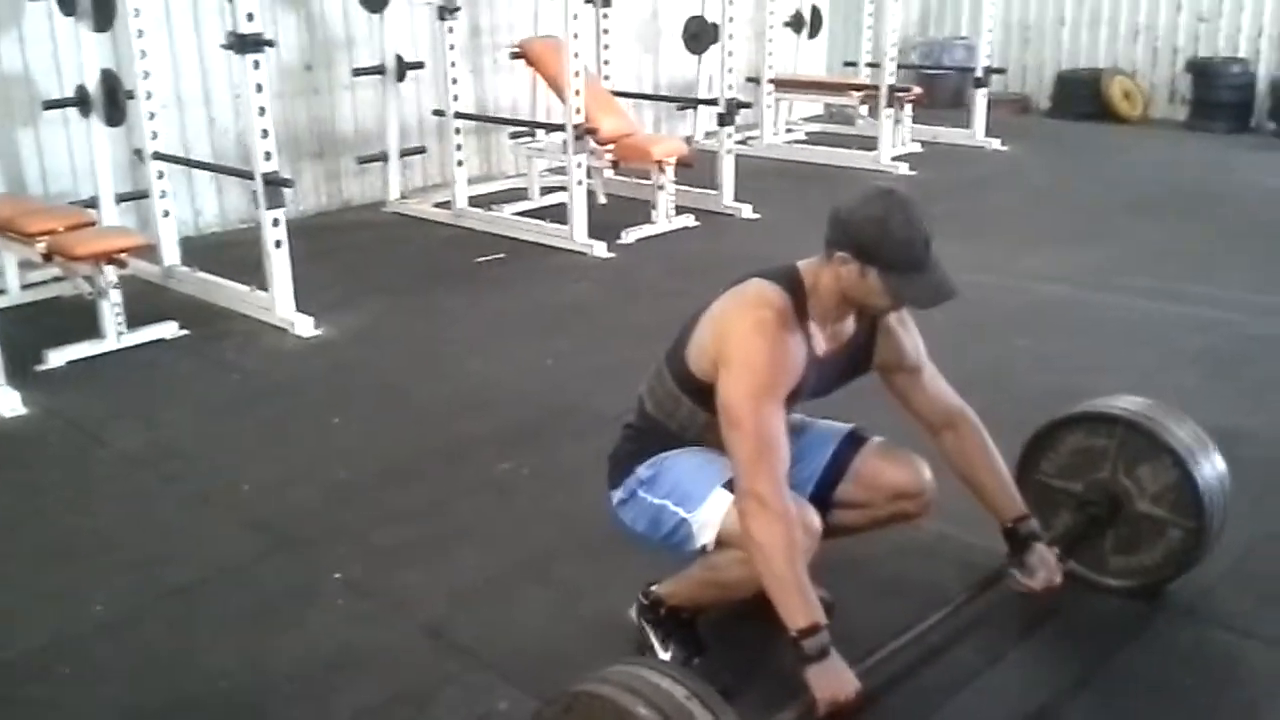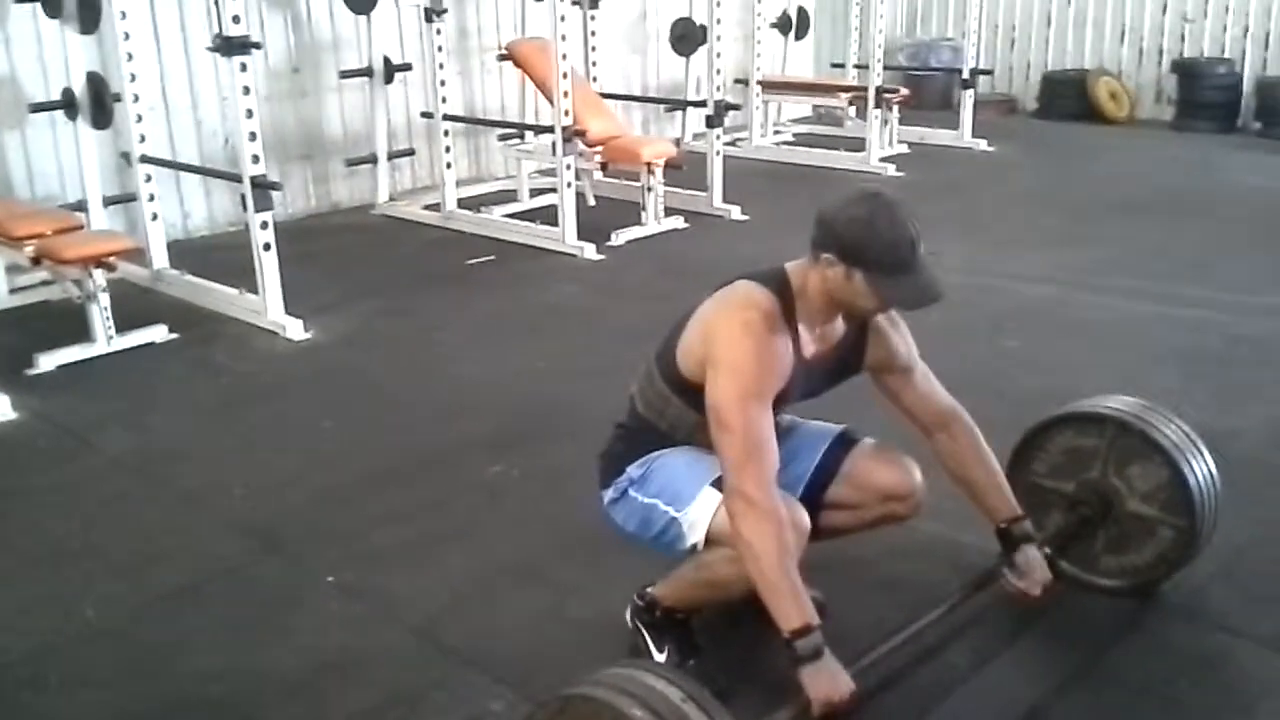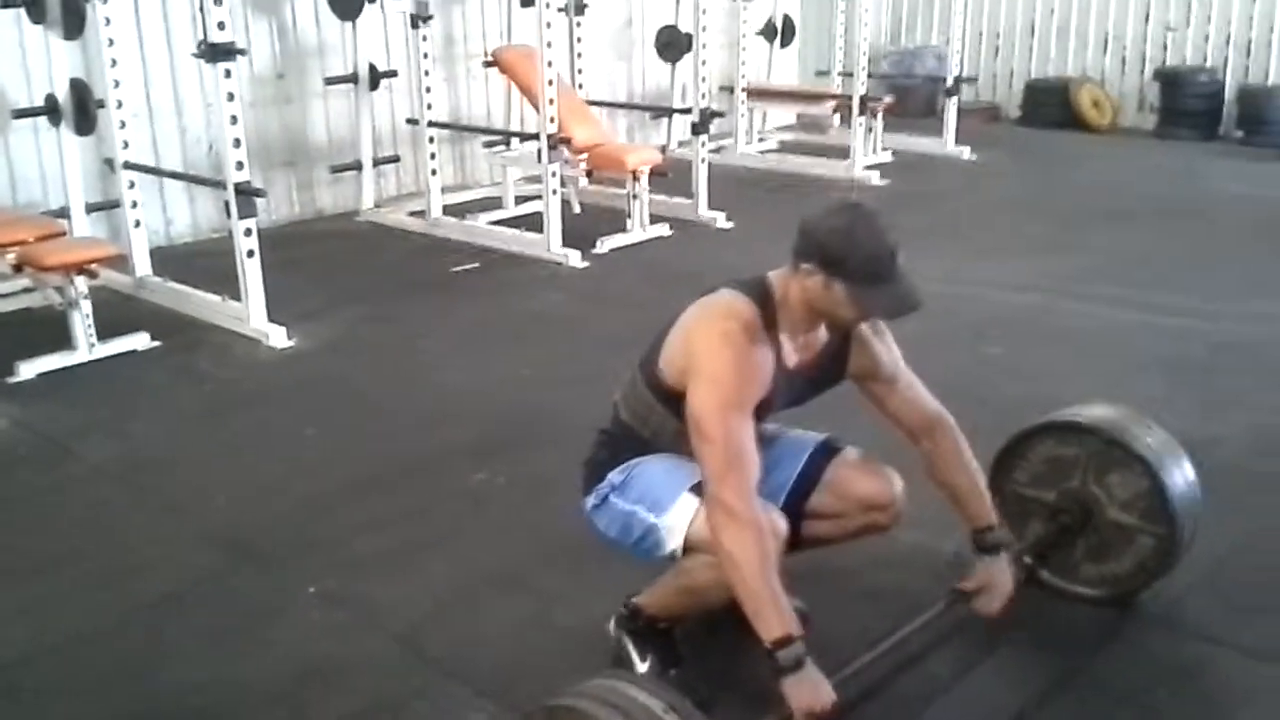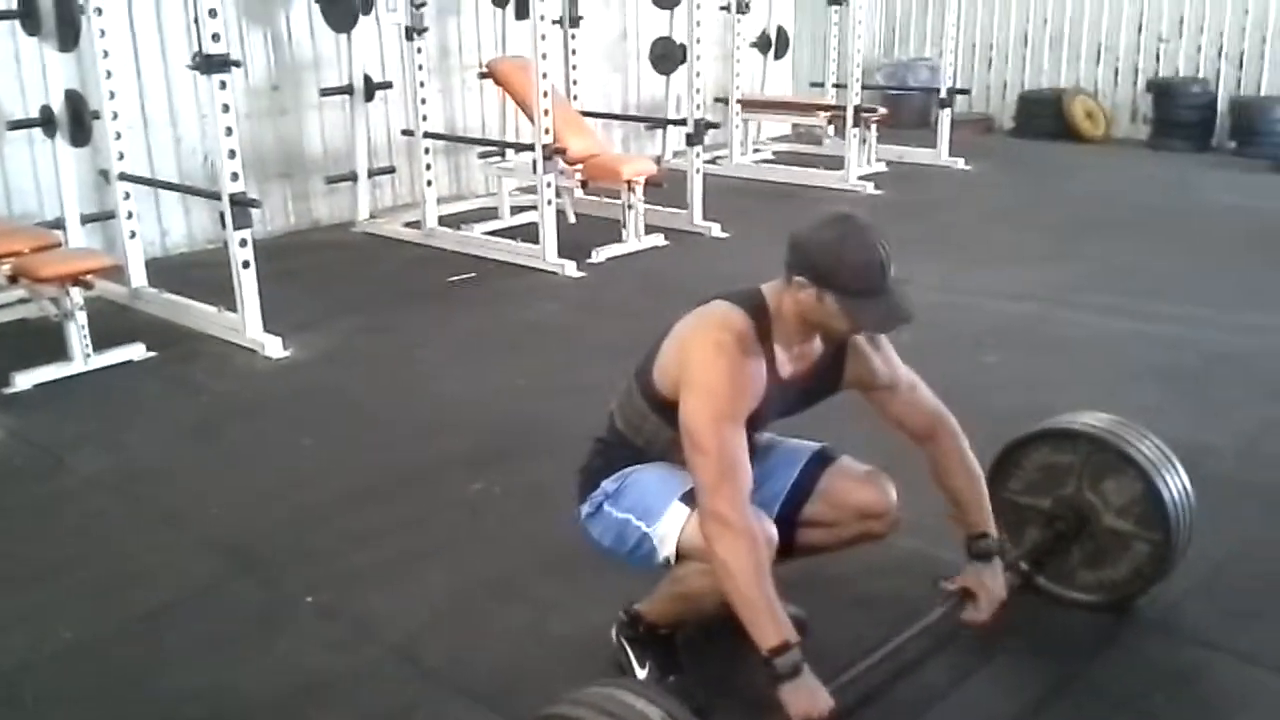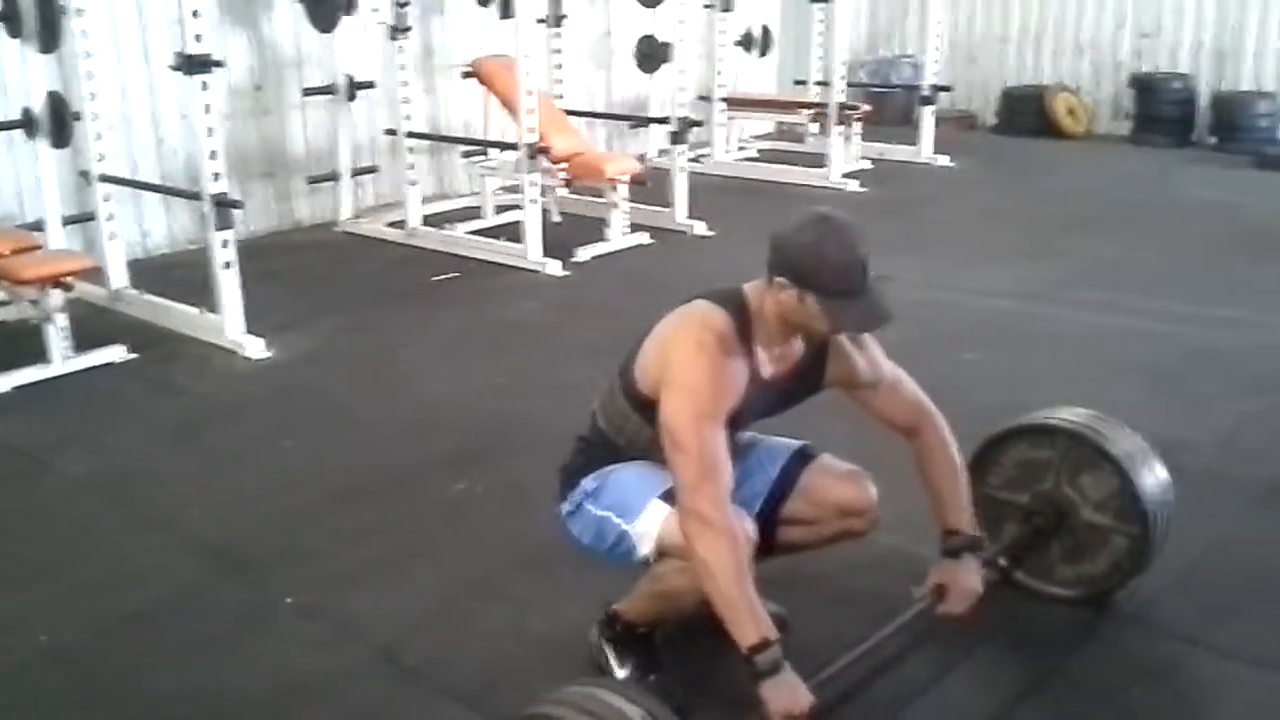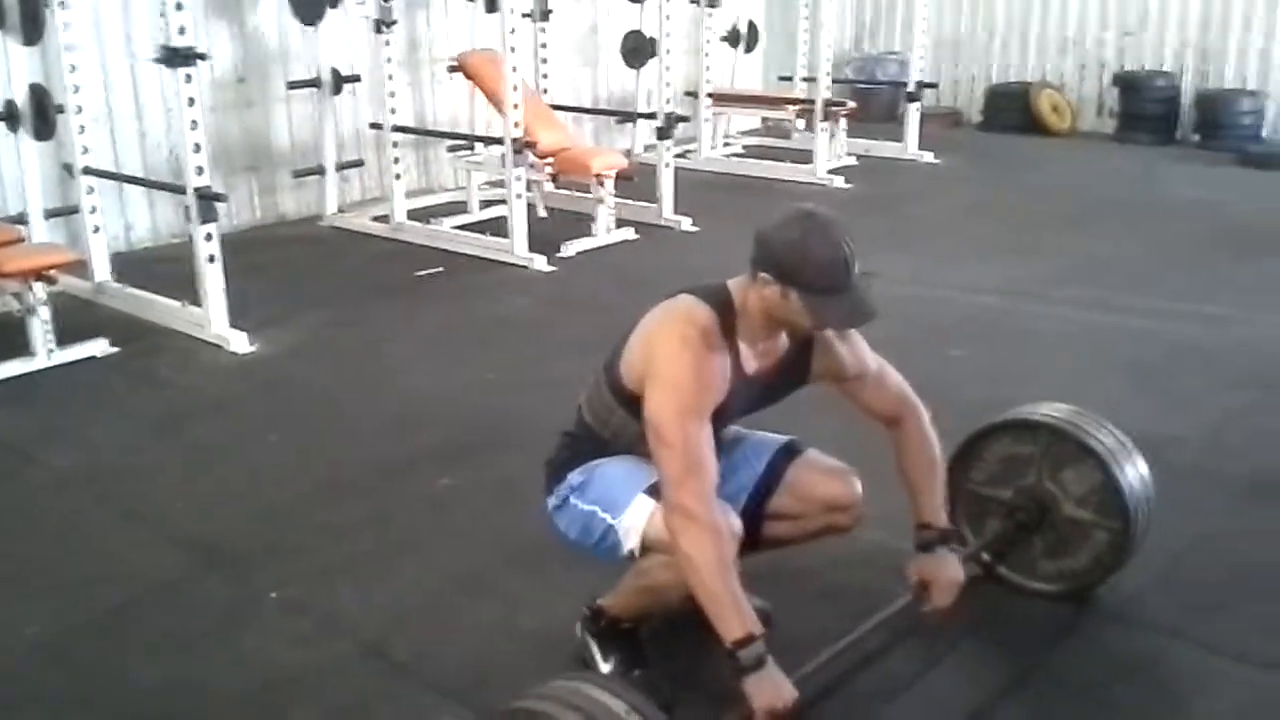
dt=0.1s
person 1, frame 1
left shoulder: (881, 322)
right shoulder: (762, 327)
left elbow: (951, 422)
right elbow: (761, 498)
left wrist: (1024, 534)
right wrist: (817, 650)
left hip: (757, 441)
right hip: (658, 466)
left knee: (909, 485)
right knee: (795, 532)
left ankle: (778, 575)
right ankle: (664, 605)
person 1, frame 2
left shoulder: (871, 324)
right shoulder: (750, 328)
left elbow: (945, 422)
right elbow: (751, 497)
left wrist: (1017, 535)
right wrist: (810, 650)
left hip: (750, 442)
right hip: (648, 467)
left knee: (898, 487)
right knee: (782, 527)
left ankle: (770, 573)
right ankle: (658, 607)
person 1, frame 3
left shoulder: (855, 334)
right shoulder: (731, 338)
left elbow: (931, 426)
right elbow: (732, 507)
left wrist: (991, 543)
right wrist: (791, 660)
left hip: (731, 449)
right hip: (630, 471)
left knee: (880, 497)
right knee: (761, 534)
left ankle: (746, 579)
right ankle: (643, 617)
person 1, frame 4
left shoulder: (855, 344)
right shoulder: (725, 349)
left elbow: (937, 429)
right elbow: (724, 518)
left wrist: (984, 550)
right wrist: (788, 667)
left hip: (729, 458)
right hip: (627, 481)
left knee: (875, 506)
right knee: (749, 539)
left ankle: (746, 588)
right ankle: (642, 626)
person 1, frame 5
left shoulder: (837, 344)
right shoulder: (706, 349)
left elbow: (922, 423)
right elbow: (705, 516)
left wrist: (961, 546)
right wrist: (768, 665)
left hip: (711, 455)
right hip: (607, 480)
left knee: (855, 504)
right knee: (730, 537)
left ankle: (727, 585)
right ankle: (622, 625)
person 1, frame 6
left shoulder: (823, 337)
right shoulder: (690, 342)
left elbow: (906, 416)
right elbow: (689, 510)
left wrist: (937, 540)
right wrist: (752, 659)
left hip: (695, 451)
right hip: (595, 474)
left knee: (840, 498)
right knee: (712, 537)
left ankle: (716, 585)
right ankle: (607, 619)
